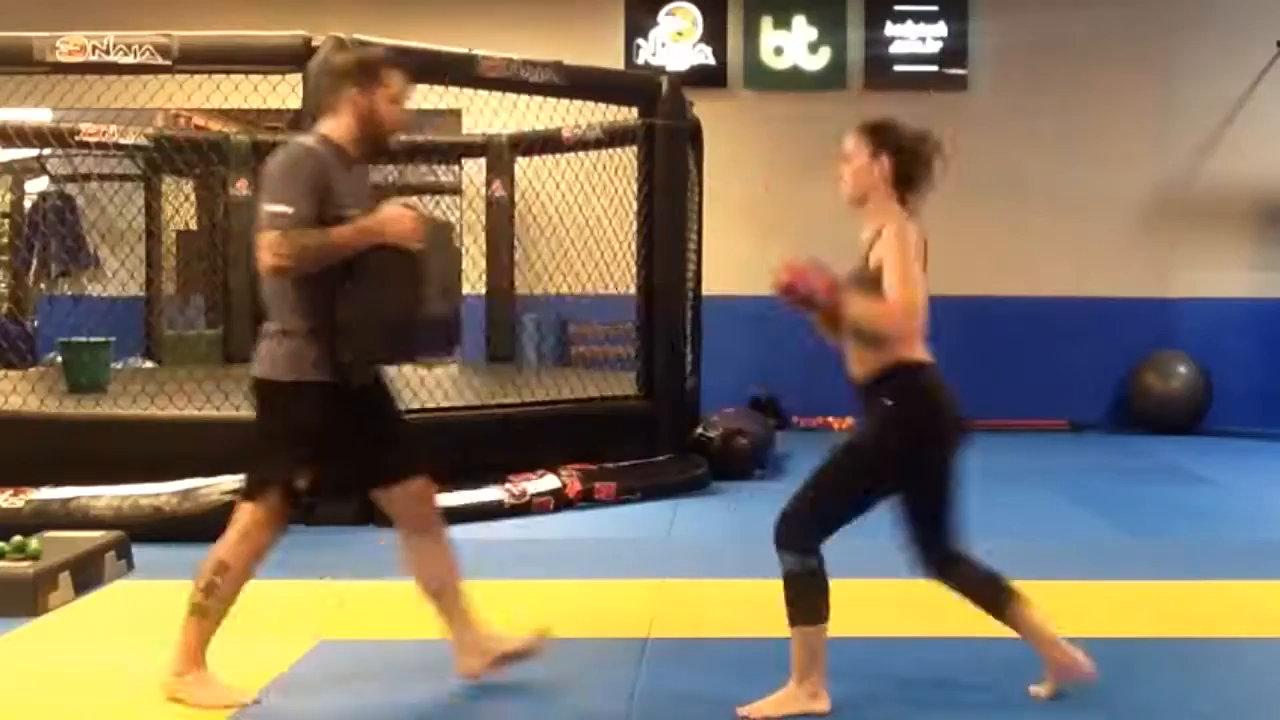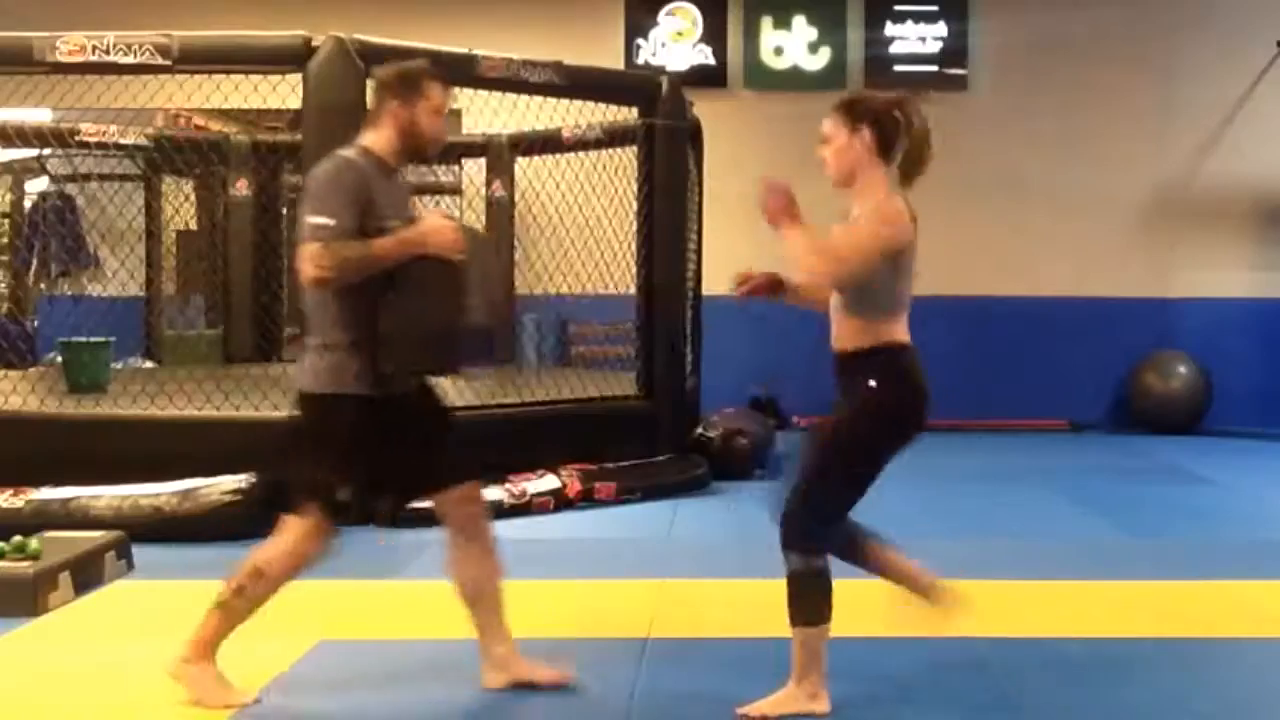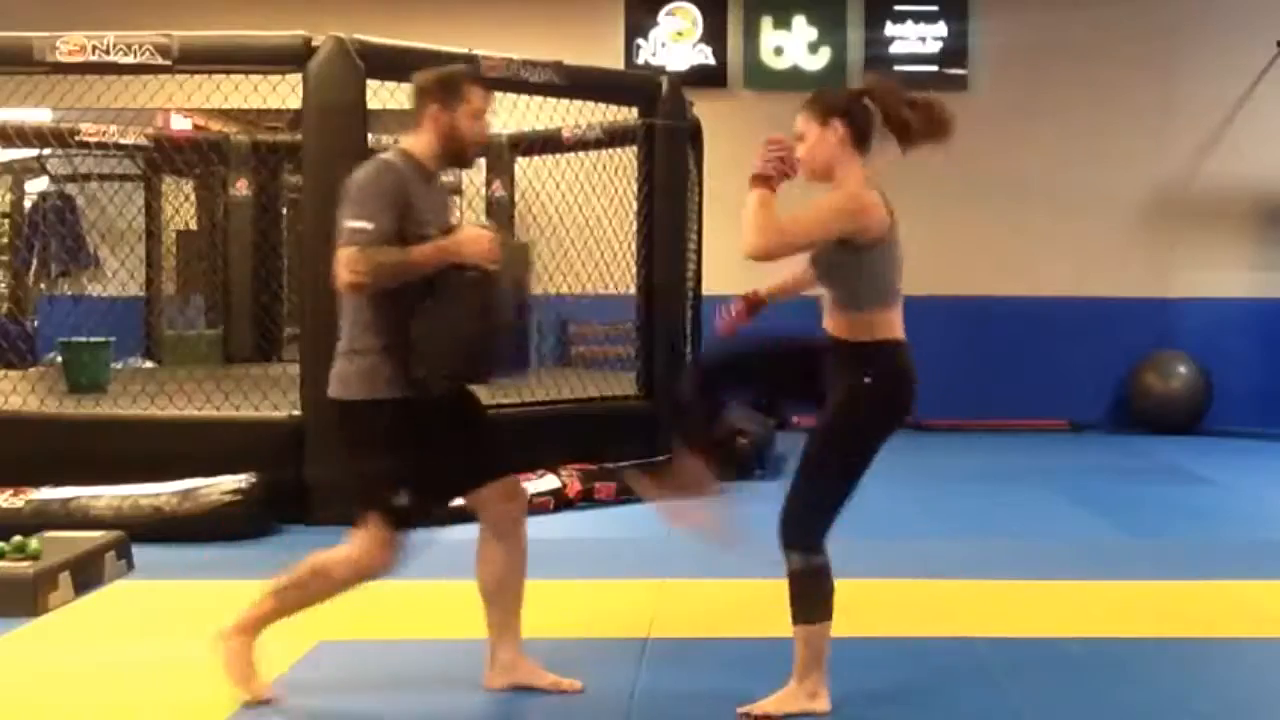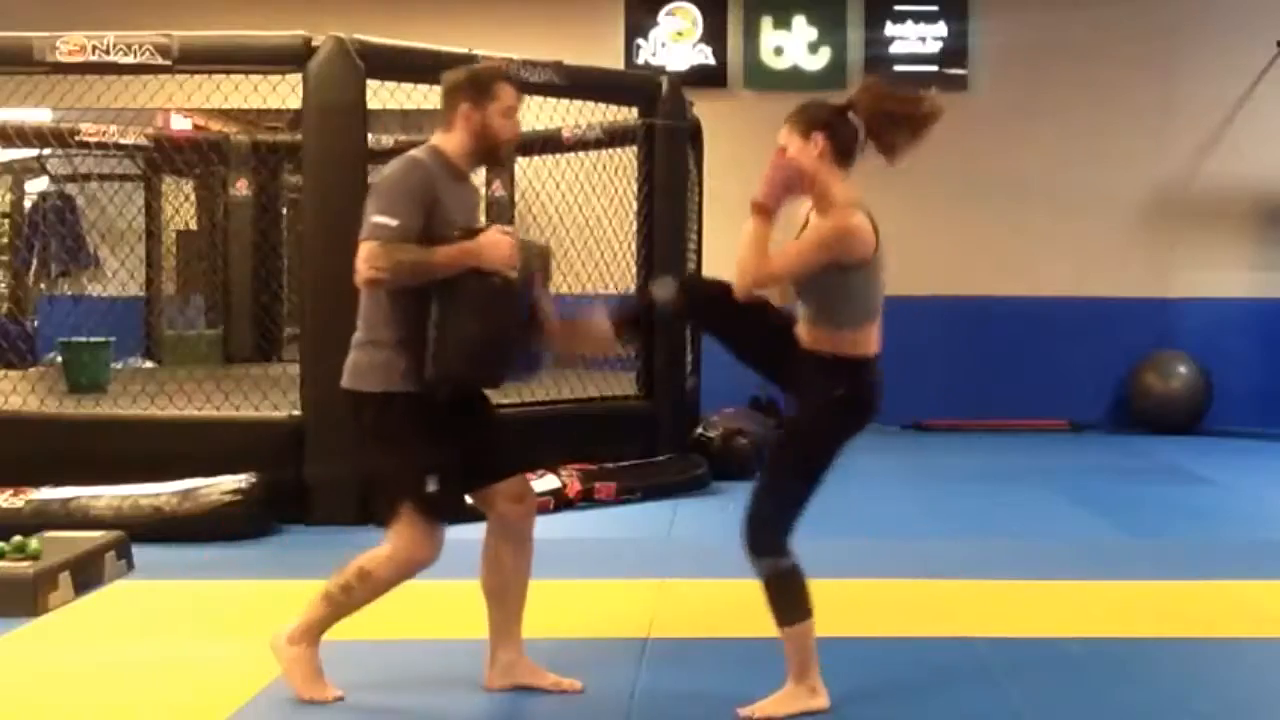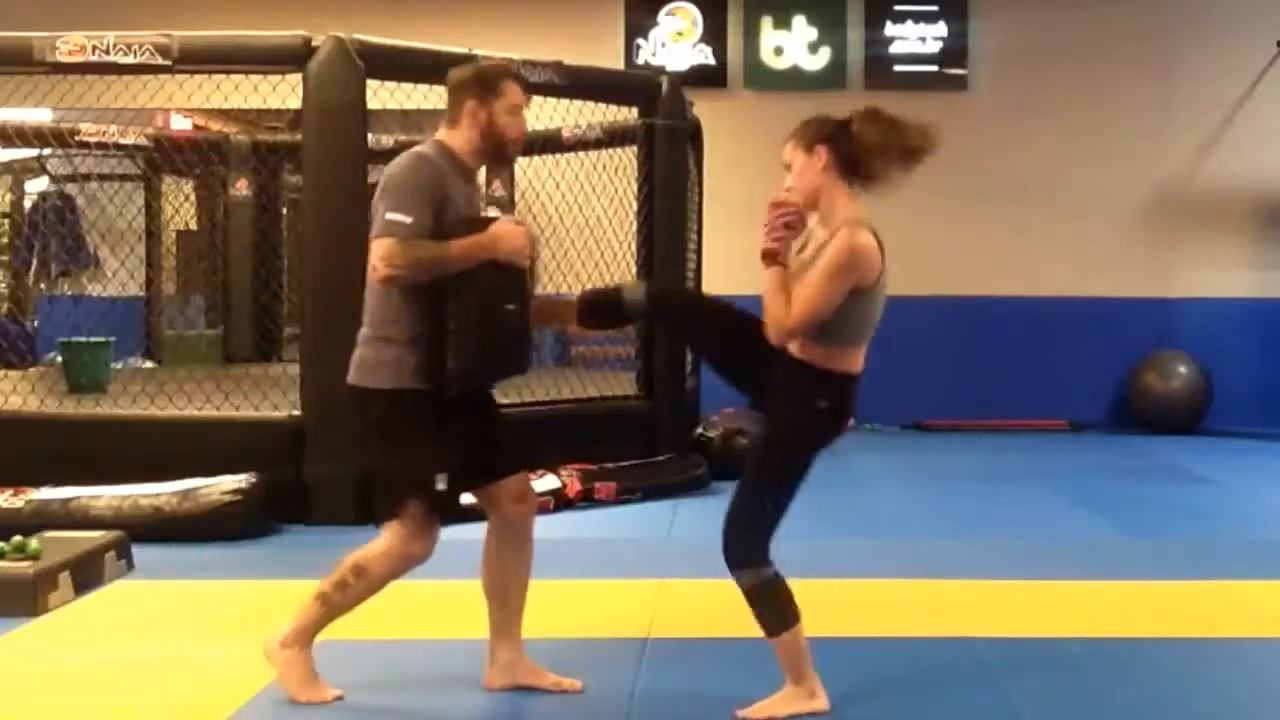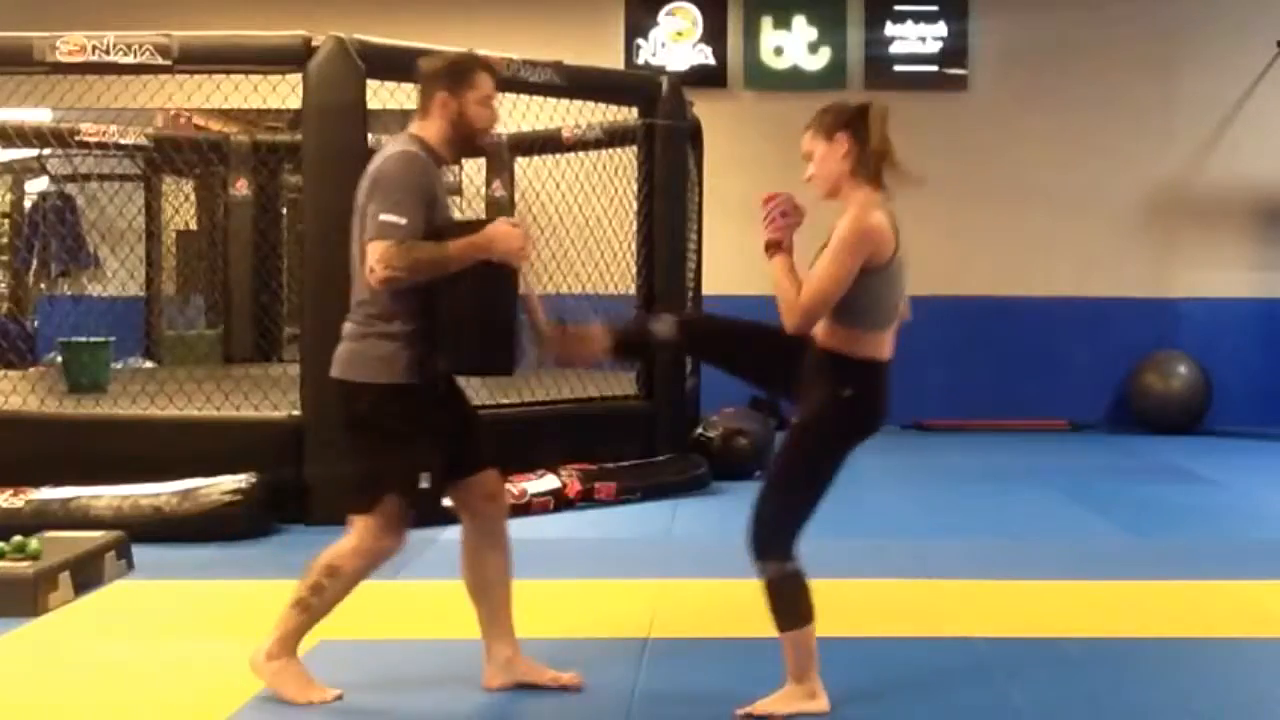
dt=0.1s
person 1, frame 1
left shoulder: (351, 169)
right shoulder: (298, 161)
right elbow: (275, 256)
left wrist: (394, 241)
right wrist: (373, 230)
left hip: (352, 373)
right hip: (298, 375)
left knee: (415, 506)
right knee: (261, 524)
left ankle: (472, 644)
right ankle: (187, 665)
person 1, frame 2
left shoulder: (392, 182)
right shoulder: (341, 174)
right elbow: (316, 268)
left wrist: (434, 255)
right wrist: (412, 240)
left hip: (395, 380)
right hip: (343, 386)
left knee: (466, 509)
right knee: (305, 537)
left ankle: (500, 657)
right ankle: (197, 658)
person 1, frame 3
left shoulder: (436, 188)
right shoulder: (383, 179)
right elbow: (353, 271)
left wrist: (472, 262)
right wrist: (452, 249)
left hip: (433, 384)
right hip: (376, 392)
left knee: (504, 505)
right knee: (373, 550)
left ankle: (507, 659)
right ankle: (245, 633)
person 1, frame 4
left shoulder: (463, 186)
right shoulder: (411, 175)
right elbow: (372, 268)
left wrist: (530, 313)
right wrist: (472, 252)
left hip: (447, 379)
right hip: (392, 384)
left knee: (513, 506)
right knee: (414, 544)
left ankle: (507, 659)
right ankle: (303, 637)
person 1, frame 5
left shoulder: (462, 178)
right shoulder: (420, 171)
right elbow: (389, 265)
right wrist: (488, 246)
right hip: (399, 380)
left knee: (513, 504)
right knee: (411, 538)
left ankle: (508, 659)
right ankle: (293, 643)
person 1, frame 6
left shoulder: (429, 168)
right shoulder: (403, 167)
right elbow: (385, 268)
left wrist: (488, 257)
right wrist: (482, 245)
left hip: (423, 370)
right hip: (381, 375)
left knee: (486, 500)
right knee: (377, 533)
left ankle: (503, 657)
right ankle: (280, 653)
person 2, frame 1
left shoulder: (896, 234)
right shoulder: (880, 238)
left elbow: (903, 326)
right elbow: (848, 331)
left wrist: (829, 293)
right wrist: (813, 299)
left hip: (903, 415)
right hip: (916, 412)
left knee: (795, 532)
right knee: (941, 557)
right ankle: (1057, 653)
person 2, frame 2
left shoulder: (885, 210)
right shoulder: (867, 212)
left elbow: (825, 273)
right elbow: (825, 291)
left wrist: (788, 217)
right wrist: (779, 283)
left hip: (885, 390)
right hip: (875, 386)
left knee: (800, 525)
right knee: (813, 521)
right ankle: (919, 582)
person 2, frame 3
left shoulder: (855, 203)
right shoulder: (842, 197)
left elbow: (759, 244)
left wrist: (764, 179)
right wrist: (761, 297)
left hip: (873, 382)
right hip: (845, 359)
left knee: (801, 527)
right knee: (709, 373)
right ankle: (692, 478)
person 2, frame 4
left shoulder: (842, 222)
right shoulder: (824, 208)
left elbow: (753, 274)
left wrist: (764, 205)
left hip: (835, 388)
right hip: (810, 356)
left knee: (764, 532)
right knee: (686, 293)
person 2, frame 5
left shoulder: (849, 243)
right shoulder: (825, 224)
left elbow: (781, 328)
left wrist: (775, 253)
left hip: (812, 401)
right hip: (789, 371)
left knee: (744, 544)
right knee: (667, 302)
right ankle: (569, 310)
person 2, frame 6
left shoulder: (864, 223)
right shoulder: (864, 215)
left elbow: (796, 317)
right elbow: (899, 312)
left wrist: (778, 245)
left hip: (848, 394)
right hip: (817, 366)
left knee: (770, 537)
right knee: (688, 330)
right ankle: (587, 343)
